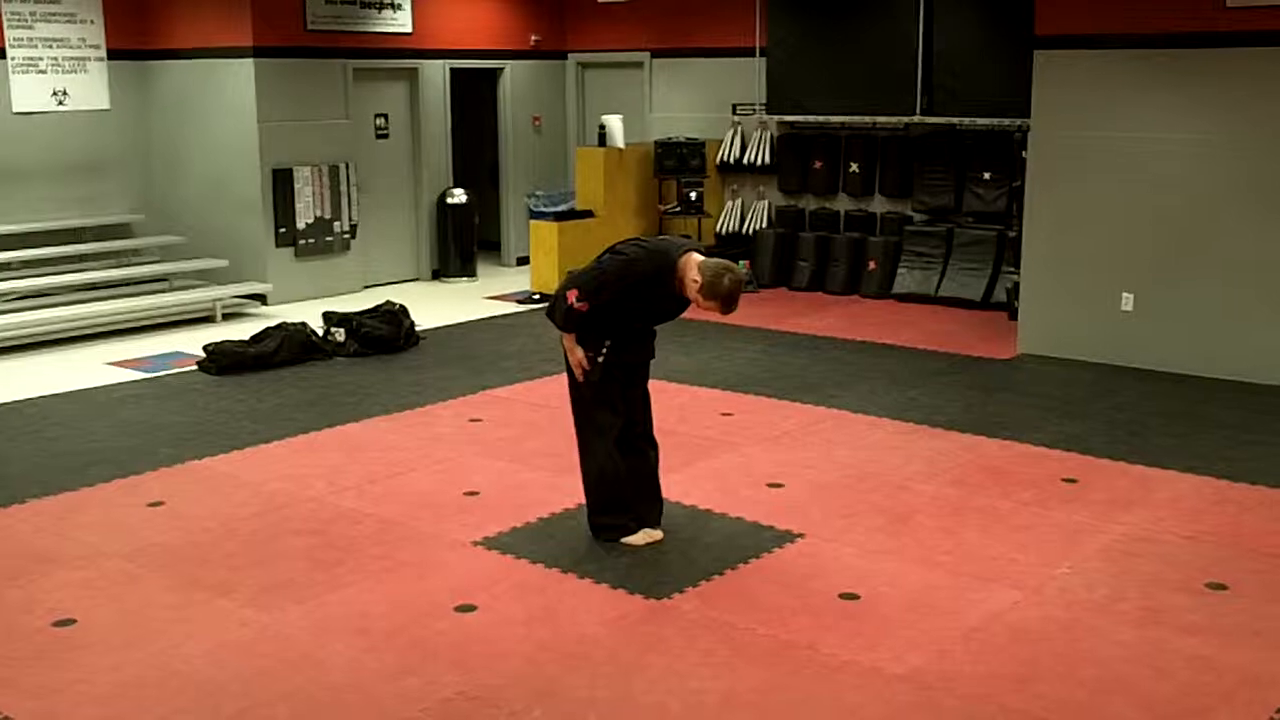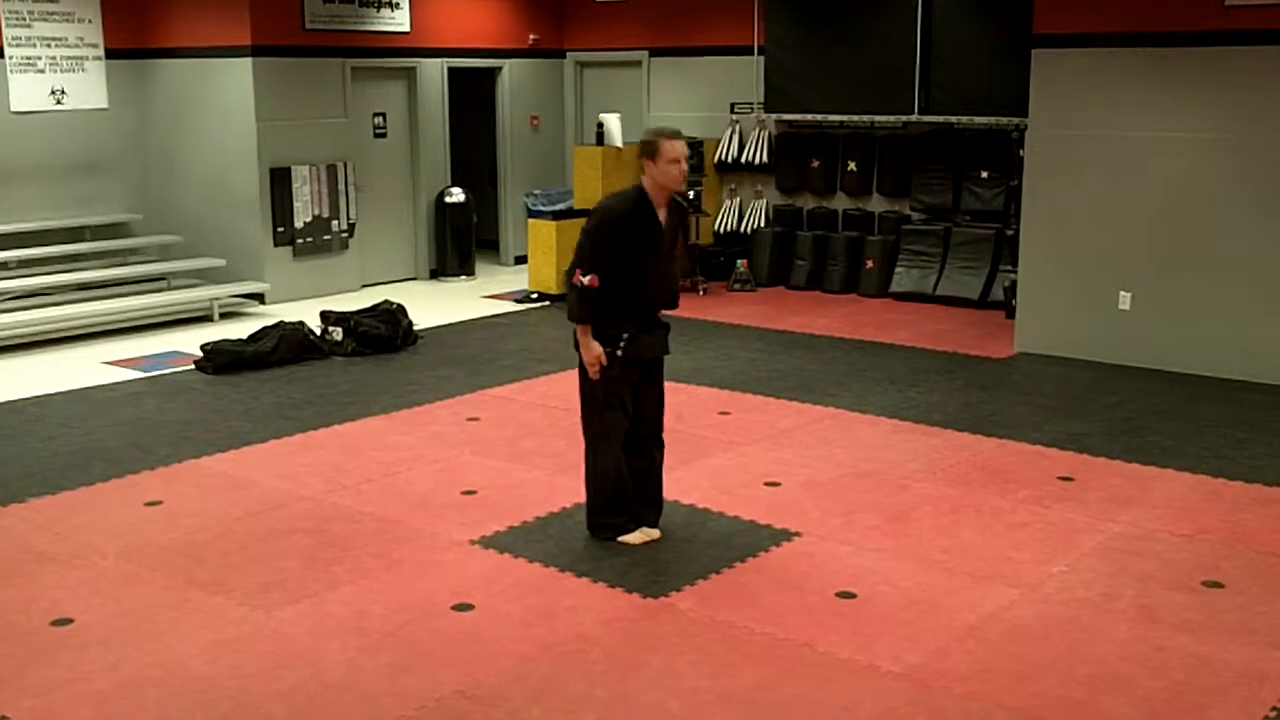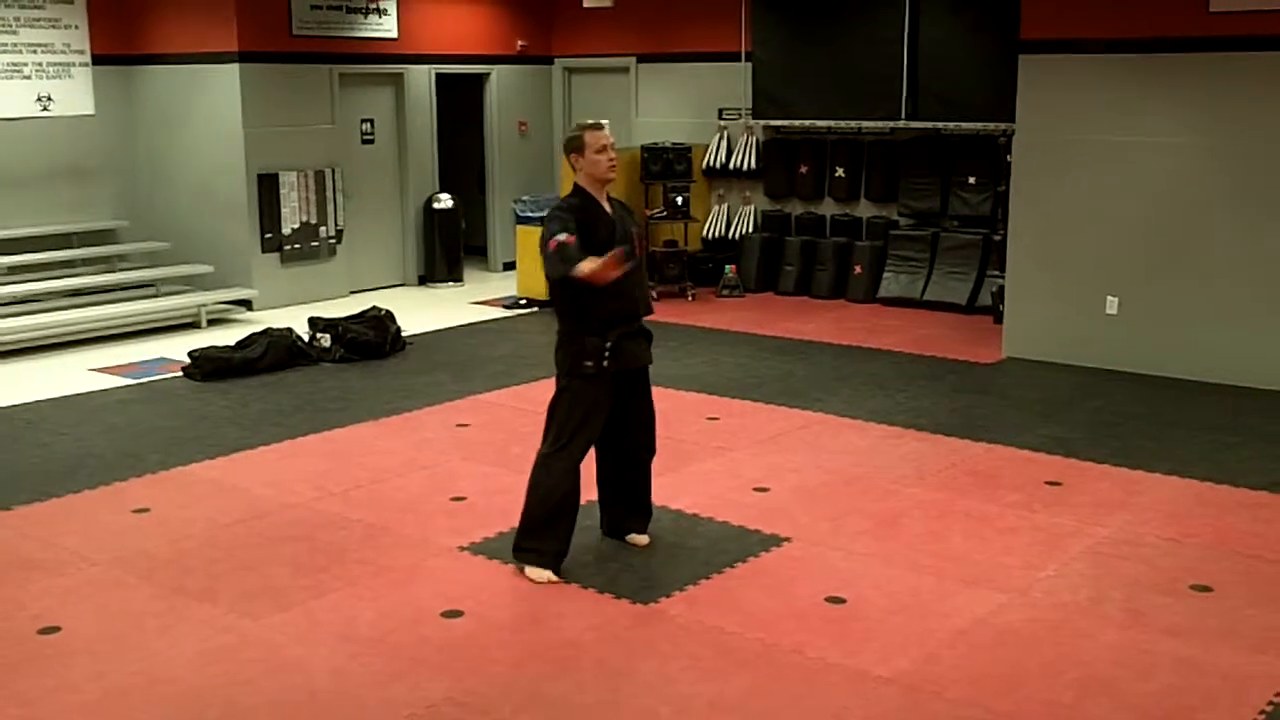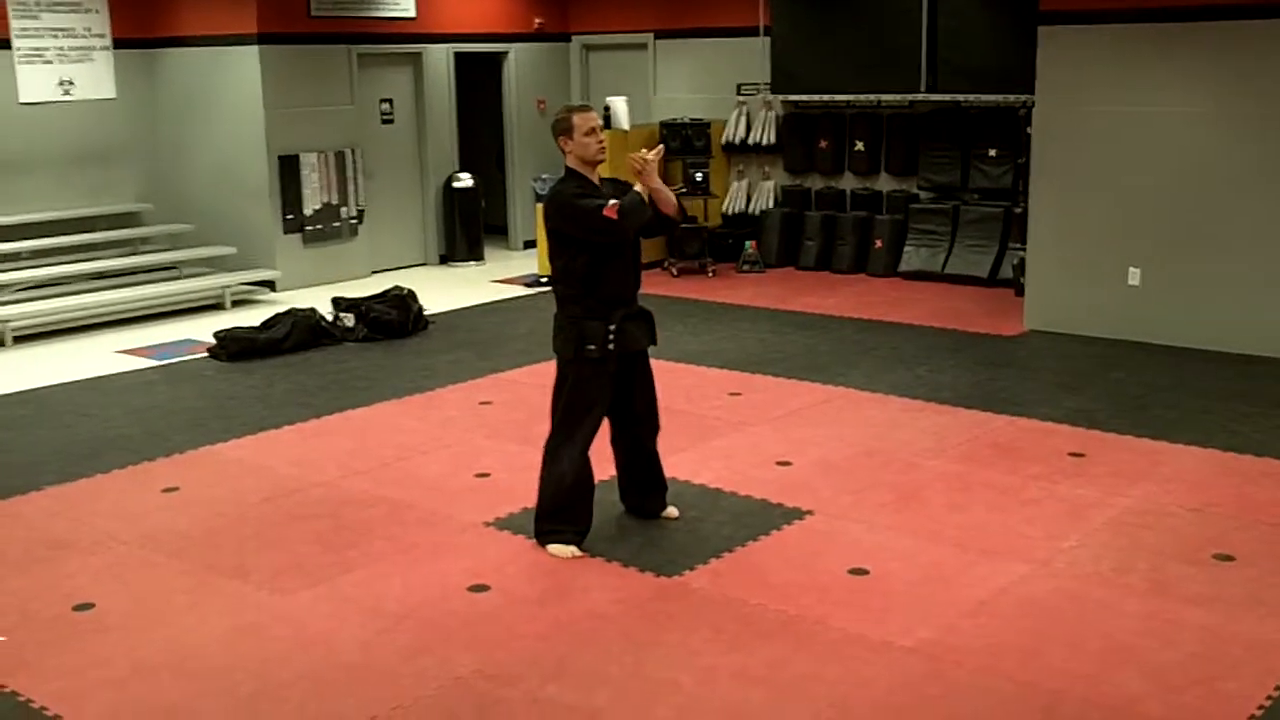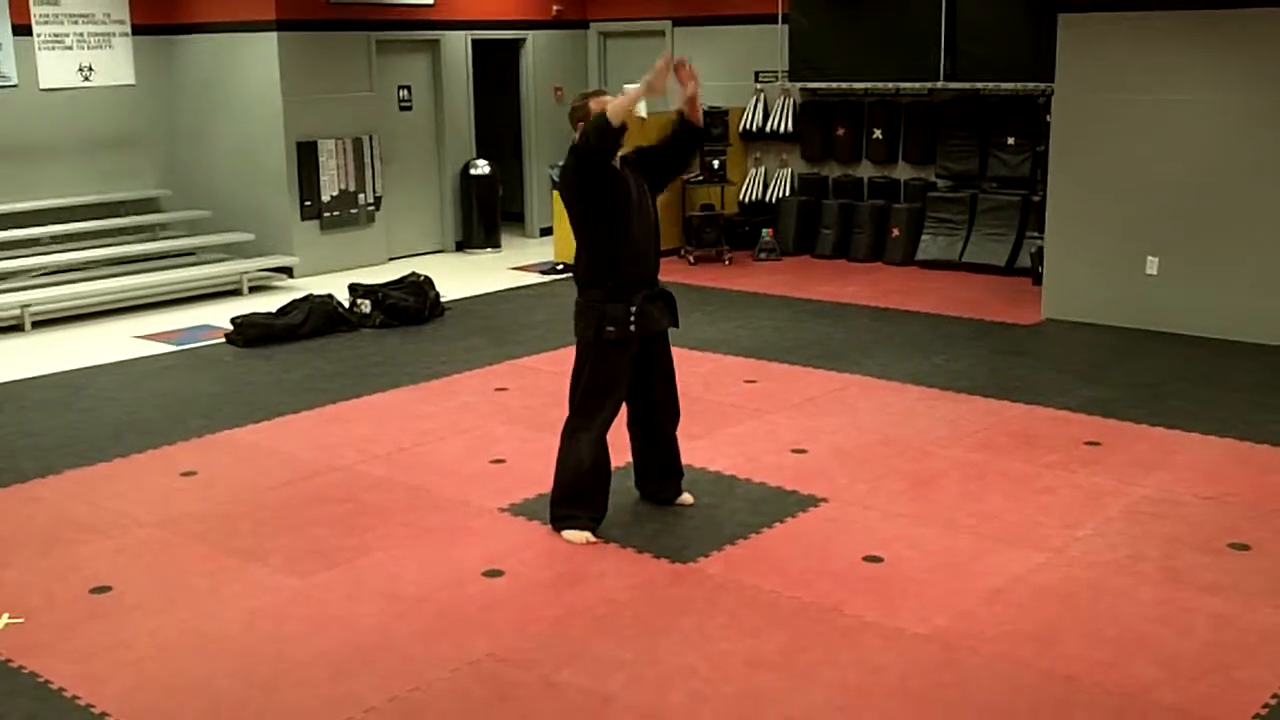
dt=1s
person 1, frame 1
left shoulder: (698, 267)
right shoulder: (642, 263)
right elbow: (574, 289)
left wrist: (640, 342)
right wrist: (570, 344)
left hip: (632, 342)
right hip: (595, 342)
left knee: (638, 430)
right knee: (602, 430)
left ankle: (644, 515)
right ankle: (613, 522)
person 1, frame 2
left shoulder: (678, 214)
right shoulder: (615, 213)
right elbow: (583, 279)
right wrist: (587, 341)
left hip: (647, 335)
right hip: (608, 340)
left knee: (647, 430)
right knee: (607, 431)
left ankle: (643, 514)
right ankle: (611, 521)
person 1, frame 3
left shoulder: (623, 213)
right shoulder: (567, 213)
right elbow: (561, 257)
left wrist: (634, 321)
right wrist: (588, 270)
left hip: (628, 343)
right hip: (585, 348)
left knee: (634, 441)
right knee: (565, 447)
left ankle: (625, 520)
right ankle: (537, 549)
person 1, frame 4
left shoulder: (615, 188)
right shoulder: (564, 199)
left elbow: (664, 220)
right elbow: (622, 223)
left wrist: (652, 182)
right wrist: (641, 185)
left hip: (626, 322)
right hip: (585, 331)
left knee: (638, 419)
right knee: (573, 430)
left ankle: (645, 498)
right ankle: (557, 527)
person 1, frame 5
left shoulder: (637, 167)
right shoulder: (581, 173)
left elbow: (684, 143)
right elbow: (602, 135)
left wrist: (691, 97)
right wrist: (645, 88)
left hip: (648, 306)
right hip: (605, 315)
left knee: (658, 407)
right knee: (591, 416)
left ankle: (661, 485)
right ankle: (573, 513)
